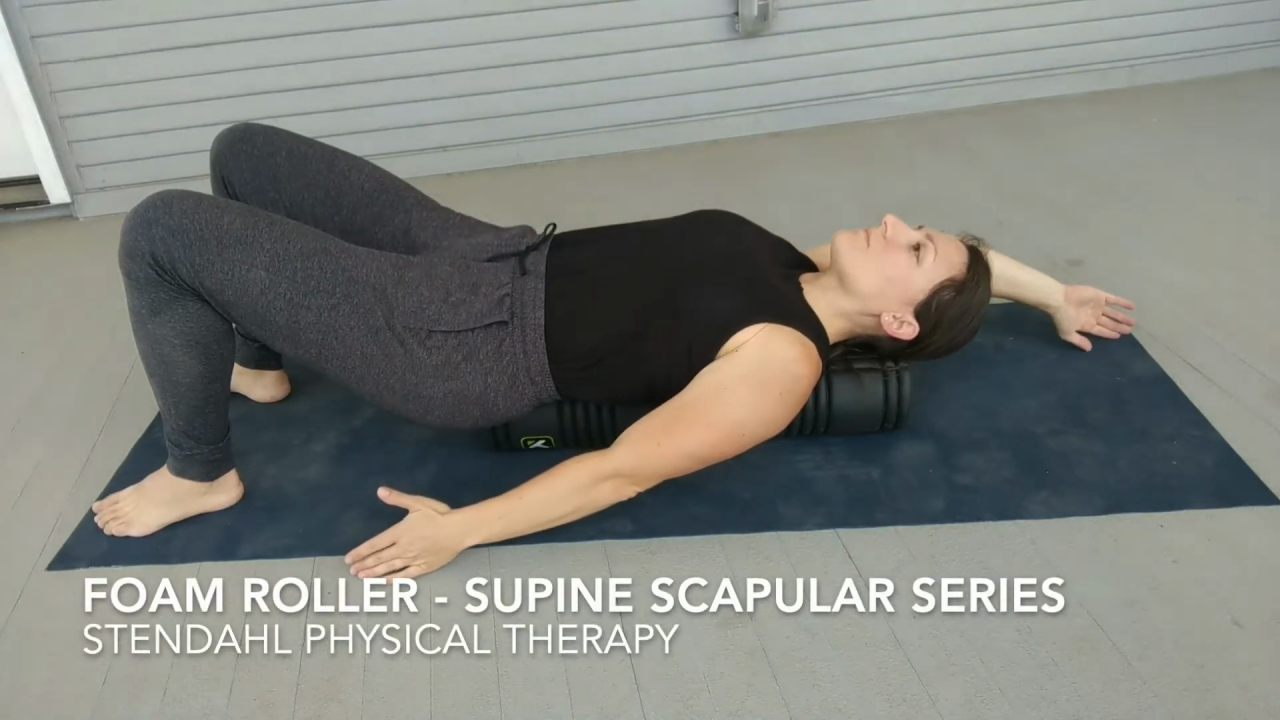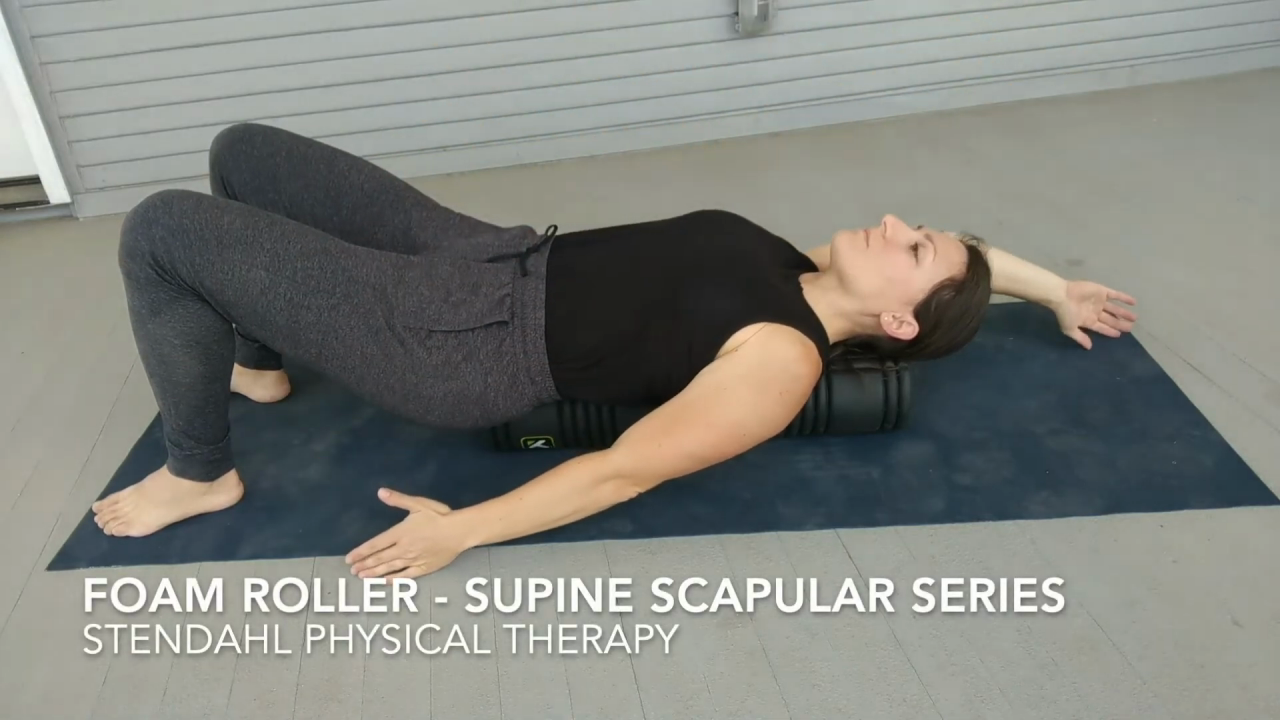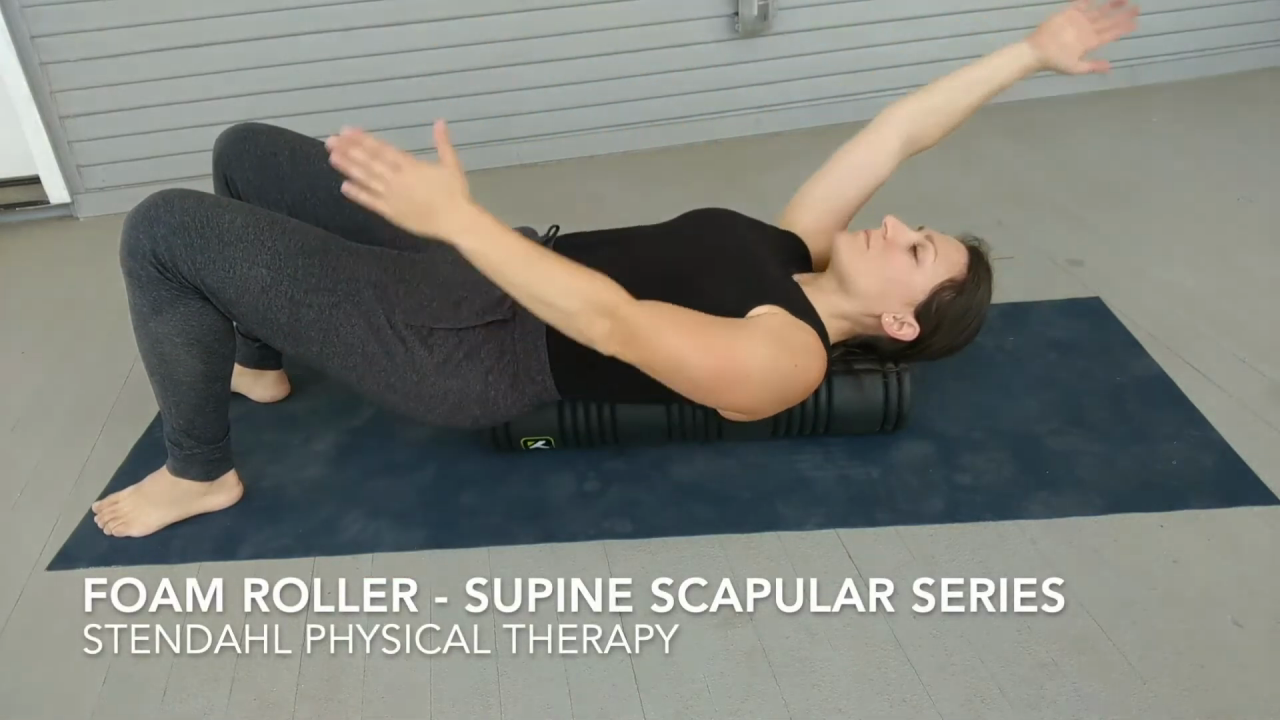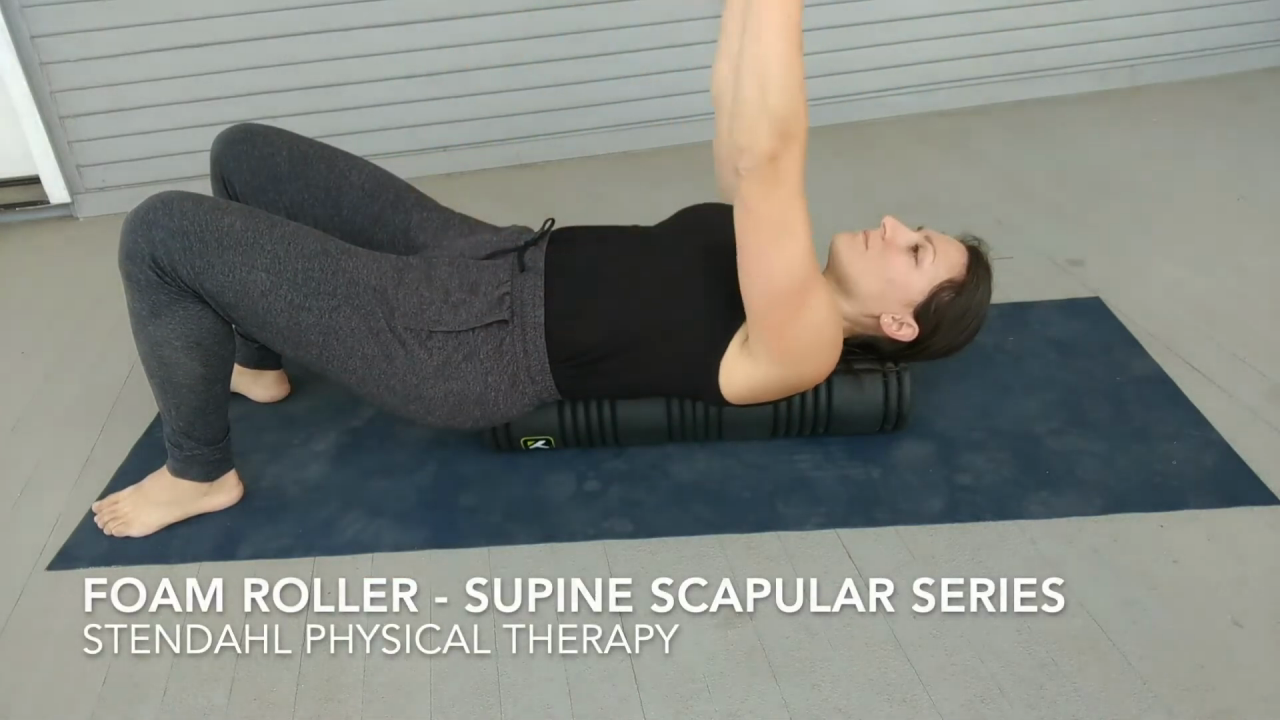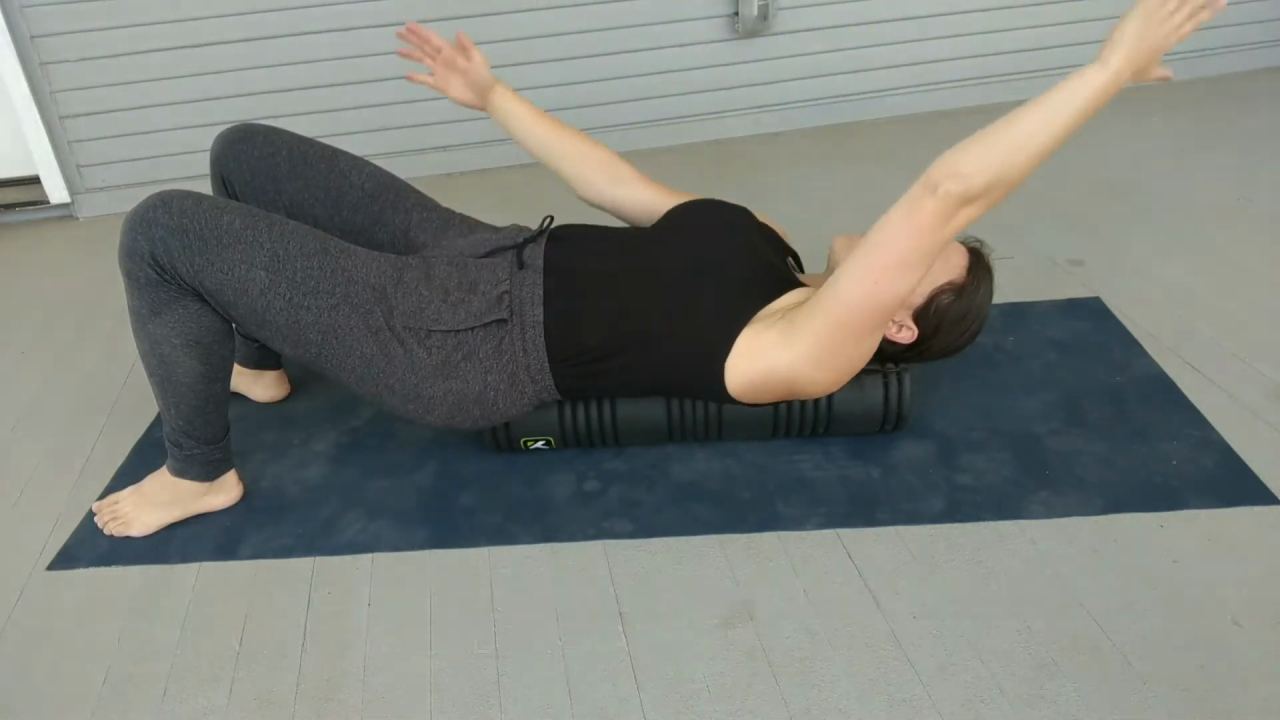
dt=0.5s
person 1, frame 1
left shoulder: (782, 364)
right shoulder: (810, 272)
left elbow: (623, 471)
right elbow: (959, 241)
left wrist: (457, 530)
left hip: (469, 350)
right hip: (498, 260)
left knee: (160, 230)
right knee: (244, 151)
left ankle: (199, 475)
right ankle: (254, 362)
person 1, frame 2
left shoulder: (781, 362)
right shoulder: (811, 272)
left elbow: (622, 471)
right elbow: (958, 241)
left wrist: (457, 530)
left hip: (470, 348)
right hip: (501, 261)
left knee: (161, 230)
right knee: (242, 153)
left ankle: (199, 474)
right ankle: (254, 359)
person 1, frame 3
left shoulder: (787, 355)
right shoulder: (811, 256)
left elbow: (616, 327)
right elbow: (894, 131)
left wrist: (454, 220)
left hip: (481, 349)
right hip: (505, 274)
left knee: (164, 230)
right knee: (245, 150)
left ankle: (201, 474)
right ankle: (263, 359)
person 1, frame 4
left shoulder: (803, 342)
right shoulder: (780, 262)
left elbow: (762, 154)
right elbow: (755, 111)
left hip: (468, 348)
right hip: (492, 260)
left knee: (159, 231)
right knee: (243, 153)
left ankle: (198, 474)
right ankle: (253, 359)
person 1, frame 5
left shoulder: (807, 355)
right shoulder: (764, 254)
left elbow: (946, 194)
right elbow: (614, 182)
right wrist: (494, 98)
left hip: (469, 344)
right hip: (494, 258)
left knee: (161, 230)
right knee: (245, 153)
left ankle: (201, 473)
right ankle: (253, 358)
